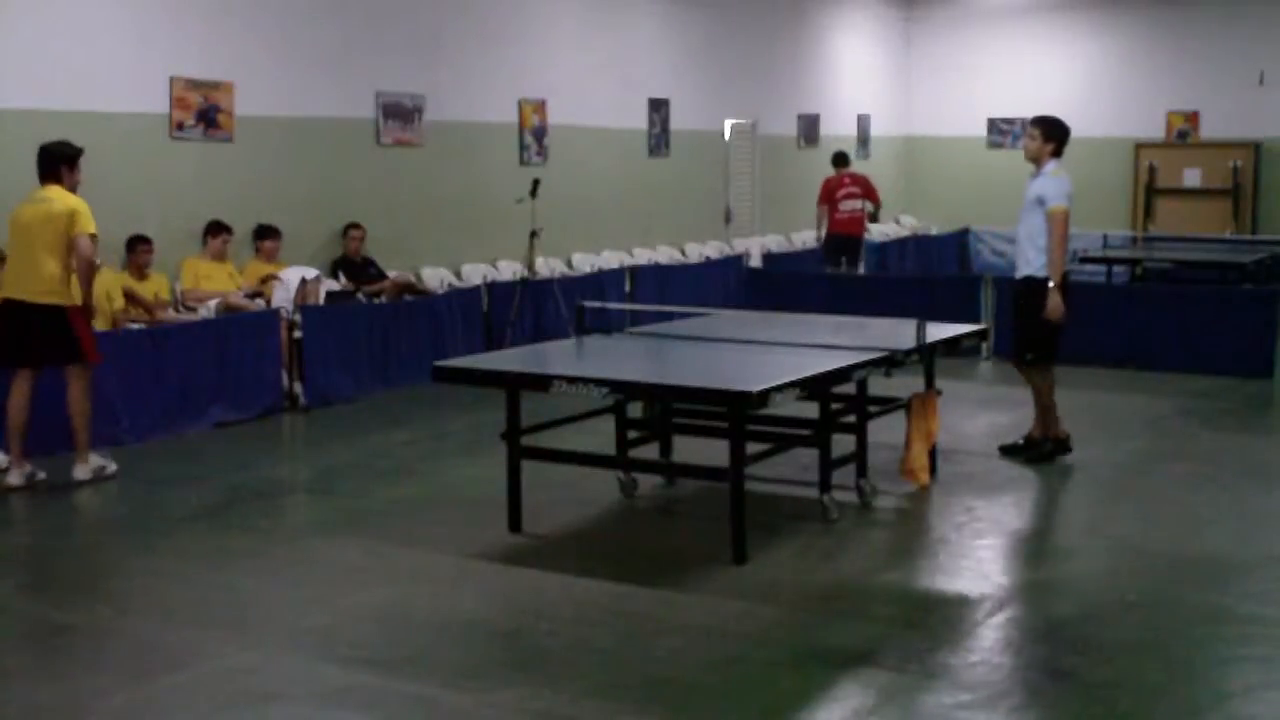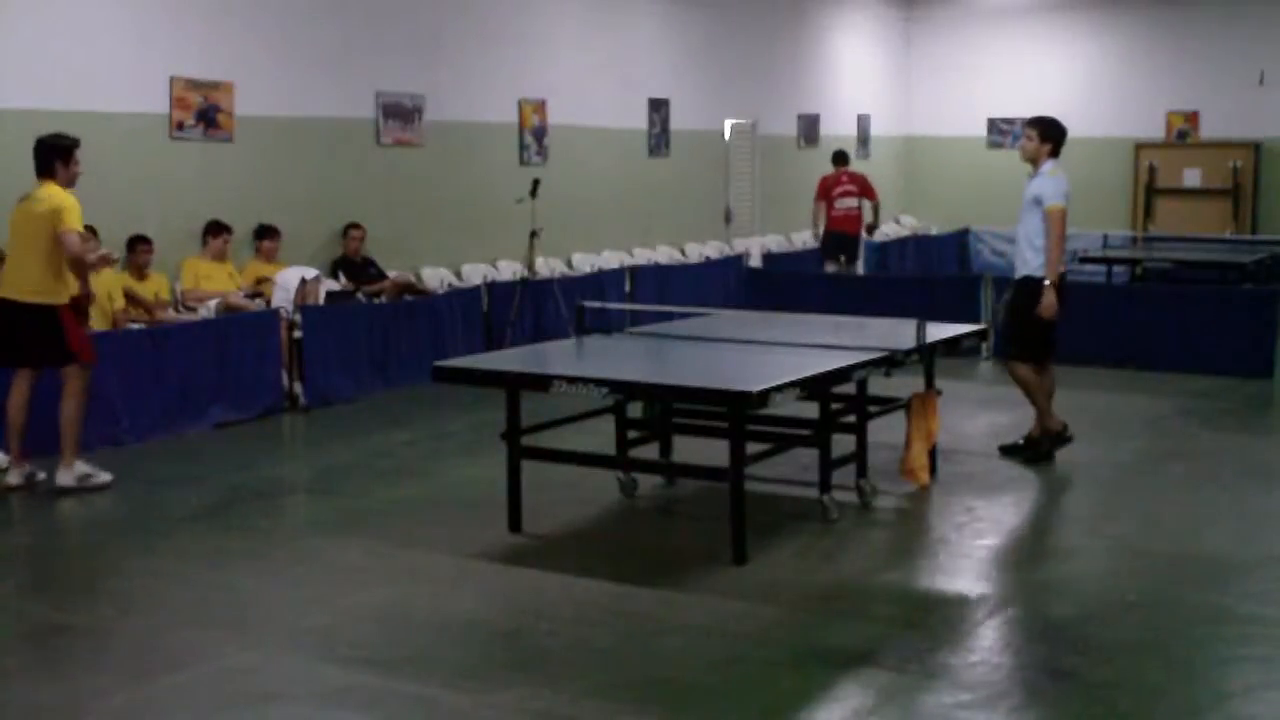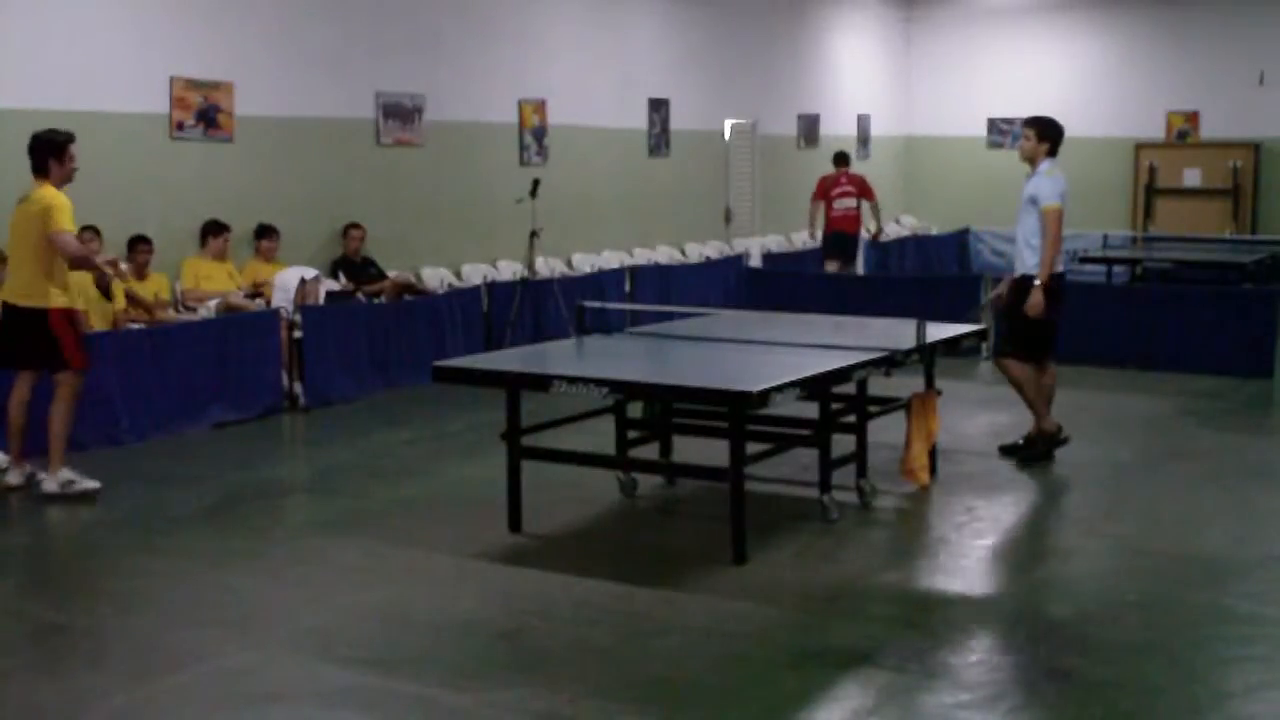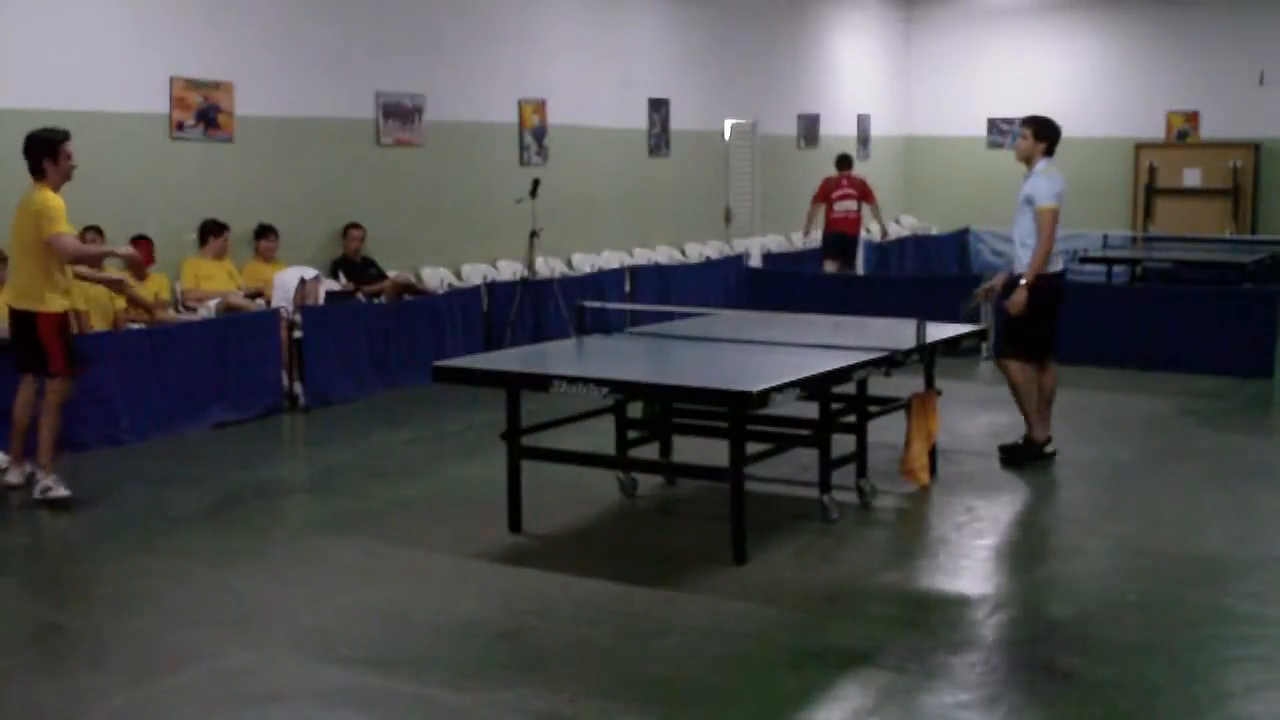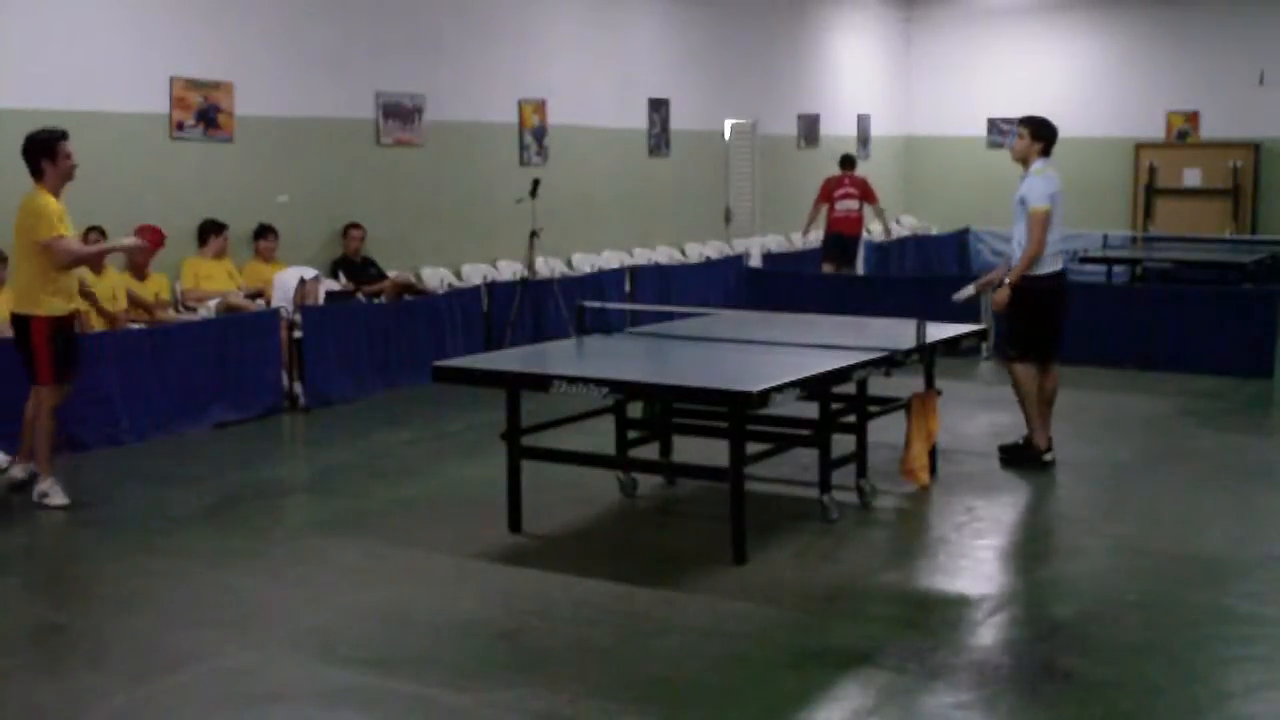
dt=0.1s
person 1, frame 1
right shoulder: (74, 206)
right elbow: (85, 256)
left wrist: (78, 268)
right wrist: (85, 296)
right hip: (52, 302)
right knee: (78, 375)
right ankle: (84, 460)
person 1, frame 2
right shoulder: (64, 201)
right elbow: (72, 252)
left wrist: (91, 259)
right wrist: (85, 282)
right hip: (47, 301)
right knee: (76, 377)
right ankle: (69, 466)
person 1, frame 3
right shoulder: (54, 201)
right elbow: (67, 251)
left wrist: (94, 264)
right wrist: (99, 265)
right hip: (44, 304)
right knee: (69, 383)
right ankle: (56, 472)
person 1, frame 4
left shoulder: (33, 201)
right shoulder: (47, 203)
right elbow: (70, 251)
left wrist: (98, 277)
right wrist: (114, 252)
right hip: (43, 308)
left knee: (30, 383)
right knee: (58, 390)
right ankle: (45, 477)
person 1, frame 5
left shoulder: (51, 203)
right shoulder: (41, 206)
right elbow: (65, 256)
right wrist: (116, 246)
left hip: (58, 309)
right hip: (41, 312)
left knee: (43, 390)
right knee: (51, 393)
left ankle: (23, 463)
right ankle: (44, 480)
person 2, frame 1
left shoulder: (1054, 181)
right shoulder: (1039, 180)
left elbow: (1058, 241)
left wrist: (1054, 289)
left hip: (1042, 284)
right hip: (1030, 281)
left knee: (1032, 363)
right knee: (1037, 362)
left ankle: (1056, 434)
right ankle: (1039, 433)
person 2, frame 2
left shoulder: (1051, 180)
right shoulder: (1038, 179)
left elbow: (1056, 239)
left wrist: (1050, 287)
right wrist: (1016, 288)
left hip: (1039, 282)
right hip: (1029, 280)
left knee: (1016, 359)
right knee: (1037, 361)
left ankle: (1053, 425)
right ankle: (1039, 432)
person 2, frame 3
left shoulder: (1047, 180)
right shoulder: (1038, 179)
left elbow: (1052, 241)
left wrist: (1038, 288)
right wrist: (1010, 282)
left hip: (1040, 281)
right hip: (1033, 279)
left knee: (1008, 355)
right knee: (1039, 358)
left ankle: (1048, 426)
right ankle: (1039, 433)
person 2, frame 4
left shoulder: (1044, 179)
right shoulder: (1036, 178)
left elbow: (1045, 241)
left wrist: (1023, 285)
right wrist: (1004, 276)
left hip: (1038, 281)
right hip: (1039, 279)
left knee: (1010, 356)
right knee: (1041, 359)
left ankle: (1039, 435)
right ankle: (1038, 434)
person 2, frame 5
left shoulder: (1038, 180)
right shoulder: (1039, 177)
left elbow: (1036, 242)
left wrist: (1008, 285)
right wrist: (1000, 273)
left hip: (1036, 282)
right hip: (1048, 279)
left knee: (1018, 360)
right knee: (1044, 361)
left ankle: (1039, 445)
right ankle: (1039, 438)
